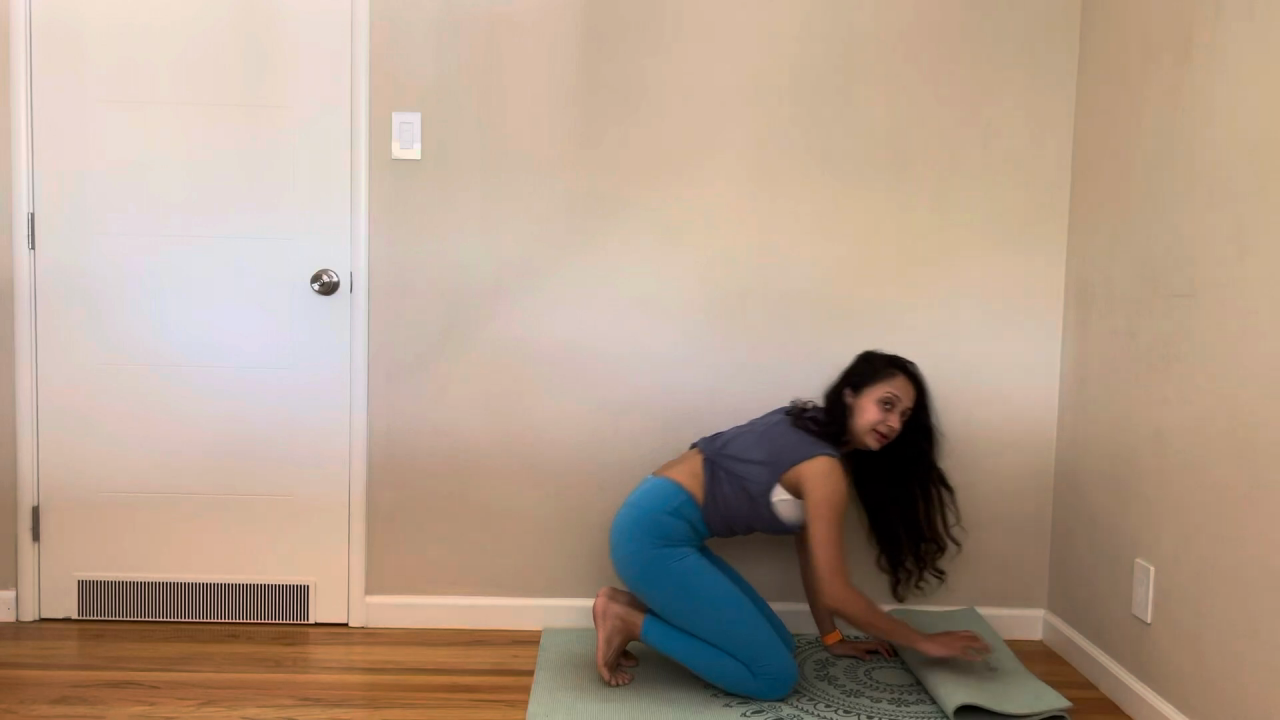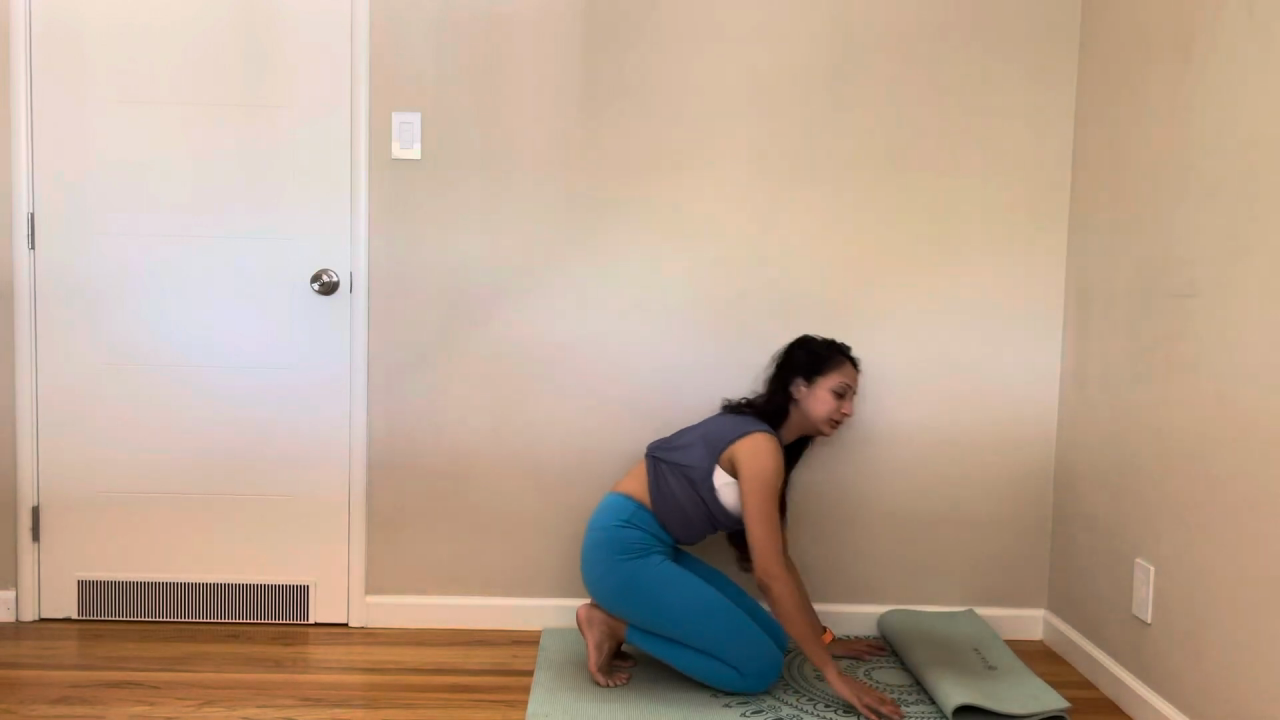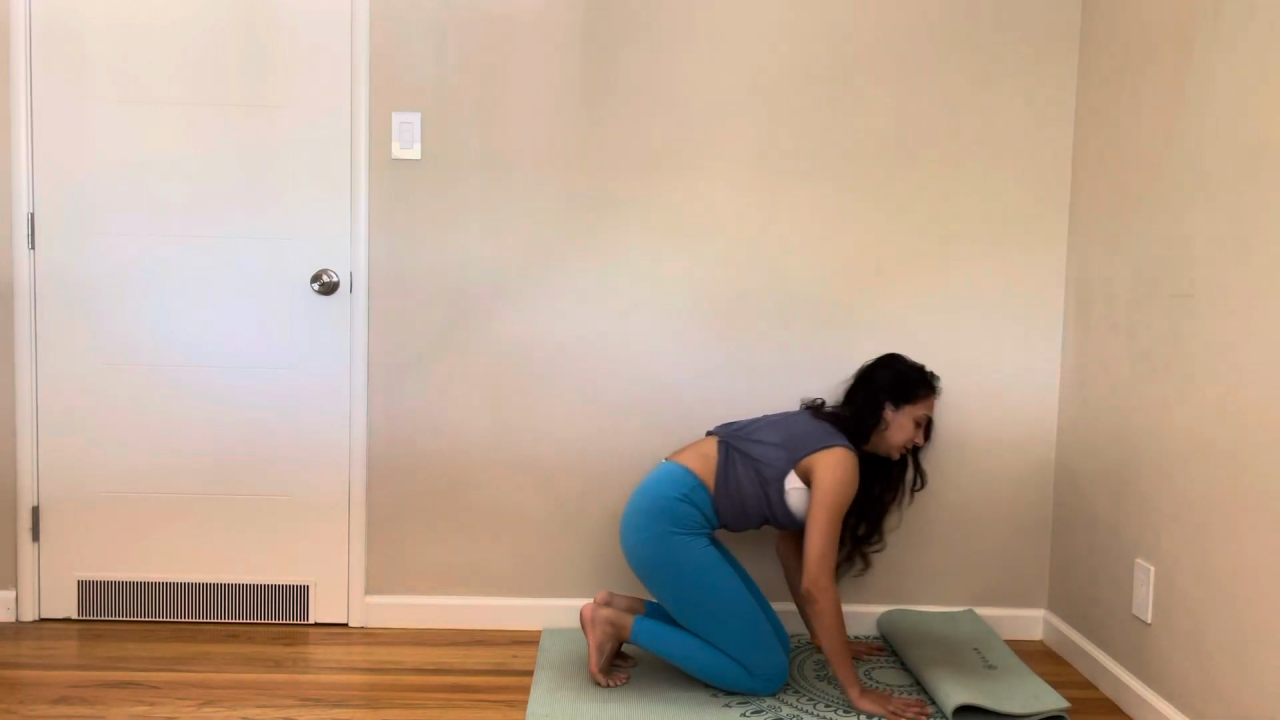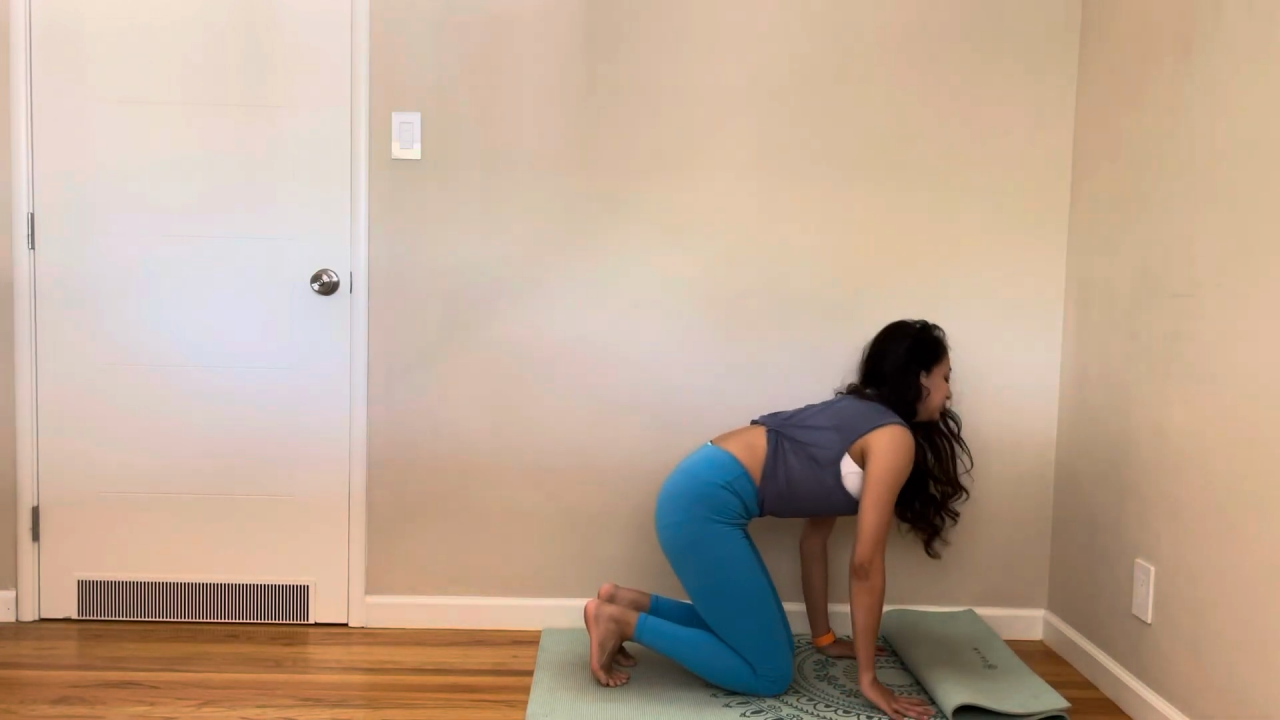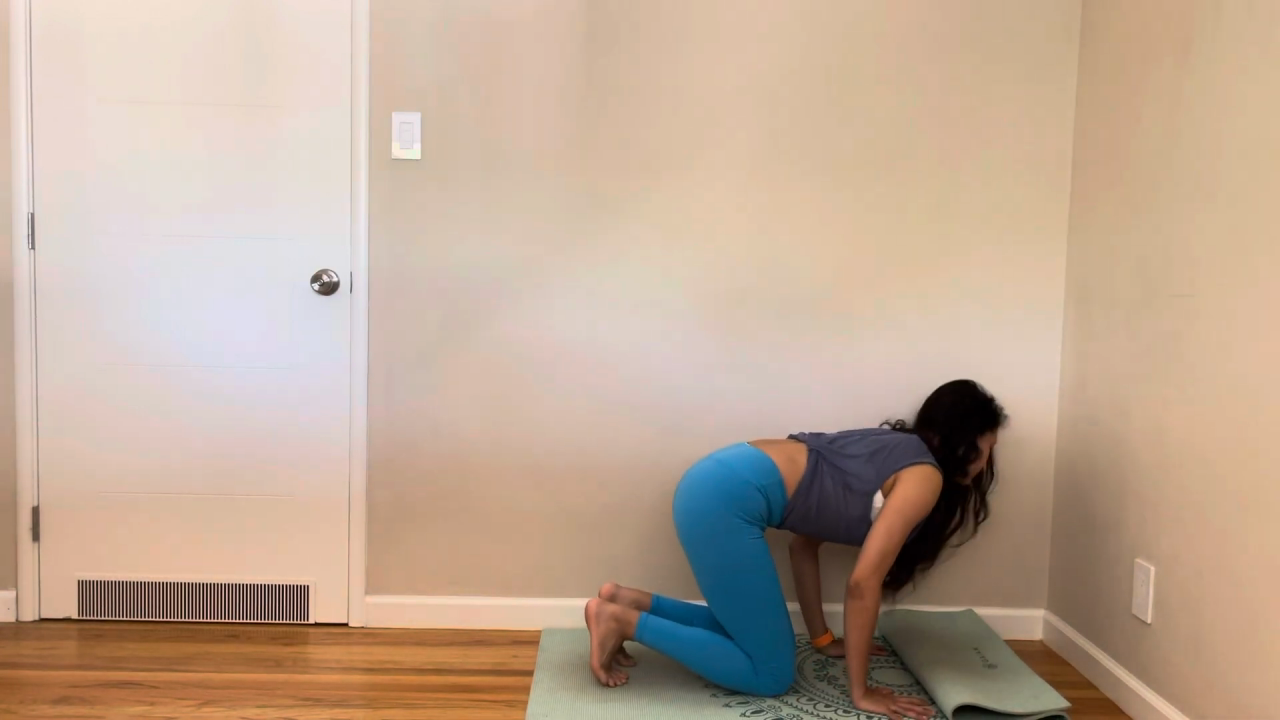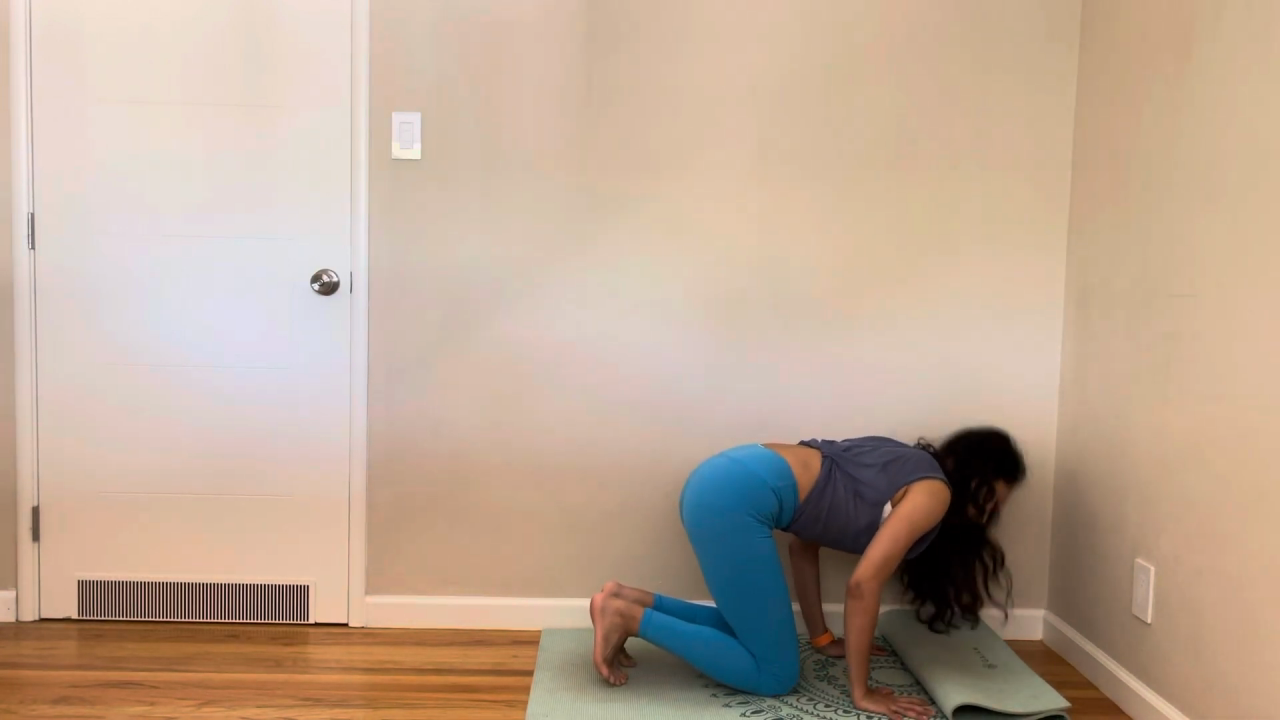
dt=0.4s
person 1, frame 1
left shoulder: (807, 427)
right shoulder: (823, 467)
left elbow: (808, 544)
right elbow: (837, 594)
left wrist: (831, 636)
right wrist: (920, 641)
left hip: (663, 528)
right hip: (654, 535)
left knee: (774, 643)
right knee: (775, 677)
left ankle: (628, 603)
right ankle: (628, 622)
person 1, frame 2
left shoulder: (756, 433)
right shoulder: (760, 446)
left elbow: (774, 556)
right elbow: (769, 574)
left wrist: (824, 637)
right wrist: (833, 673)
left hip: (650, 547)
right hip: (624, 551)
left knee: (772, 639)
right knee: (760, 667)
left ankle: (622, 613)
right ankle: (615, 626)
person 1, frame 3
left shoulder: (822, 435)
right shoulder: (839, 461)
left elbow: (792, 544)
right elbow: (816, 585)
left wrist: (826, 640)
left hip: (673, 514)
right hip: (666, 519)
left knee: (772, 645)
right knee: (766, 673)
left ankle: (621, 607)
right ankle: (618, 624)
person 1, frame 4
left shoulder: (861, 418)
right shoulder: (895, 438)
left elbow: (815, 536)
right elbow: (866, 563)
left wrist: (824, 637)
right wrist: (868, 679)
left hip: (700, 492)
right hip: (705, 504)
left knee: (768, 644)
right knee: (770, 676)
left ankle: (628, 602)
right ankle: (621, 622)
person 1, frame 5
left shoulder: (894, 453)
right shoulder: (925, 476)
left elbow: (803, 545)
right elbow: (863, 582)
left wrist: (823, 638)
left hip: (715, 483)
right hip: (726, 500)
left knee: (754, 637)
right knee: (772, 675)
left ankle: (628, 600)
right ankle: (623, 621)
person 1, frame 6
left shoulder: (906, 465)
right shoulder: (935, 492)
left elbow: (804, 546)
right elbow: (863, 584)
left wrist: (822, 638)
left hip: (721, 483)
right hip: (736, 500)
left knee: (754, 637)
right knee: (775, 675)
left ankle: (630, 598)
right ankle: (629, 617)
